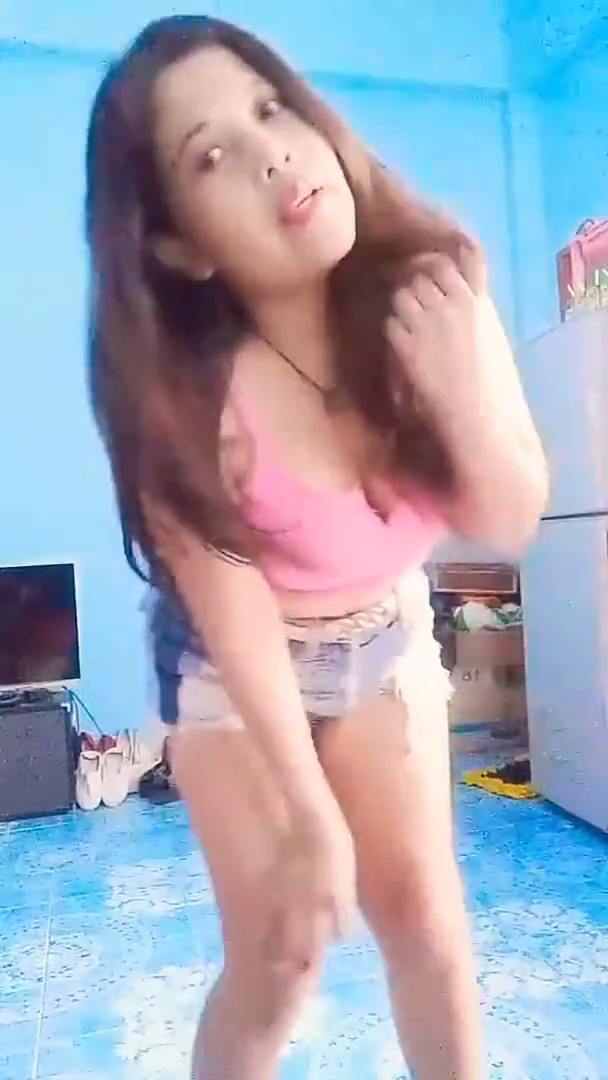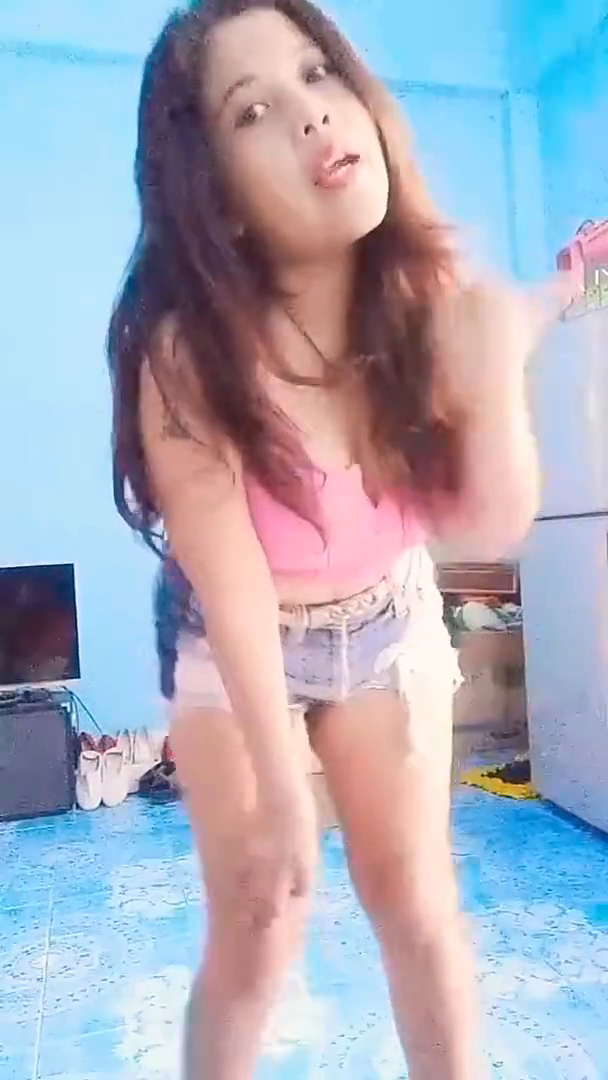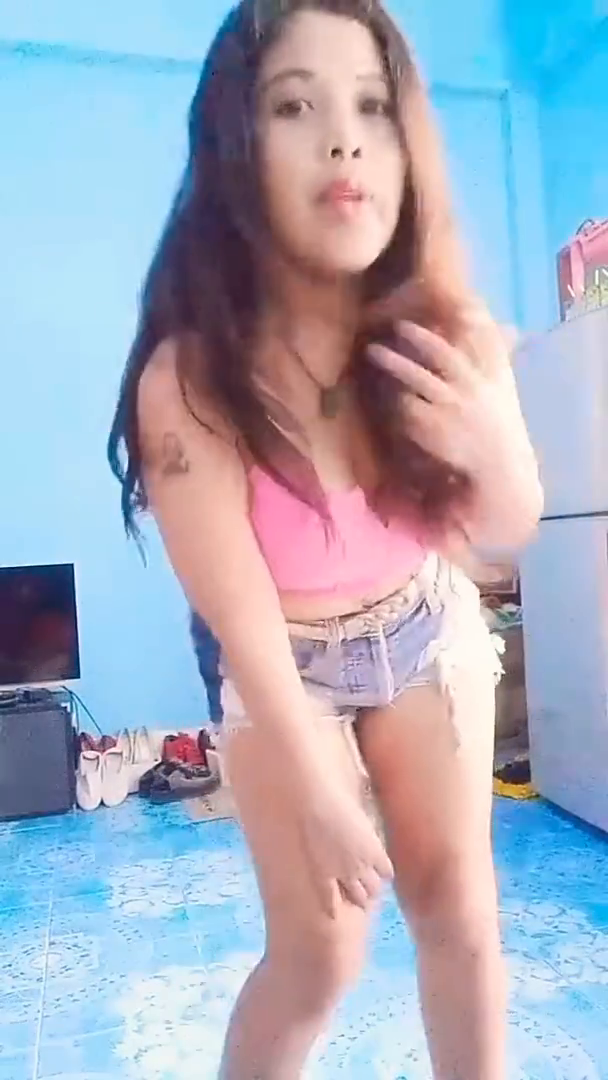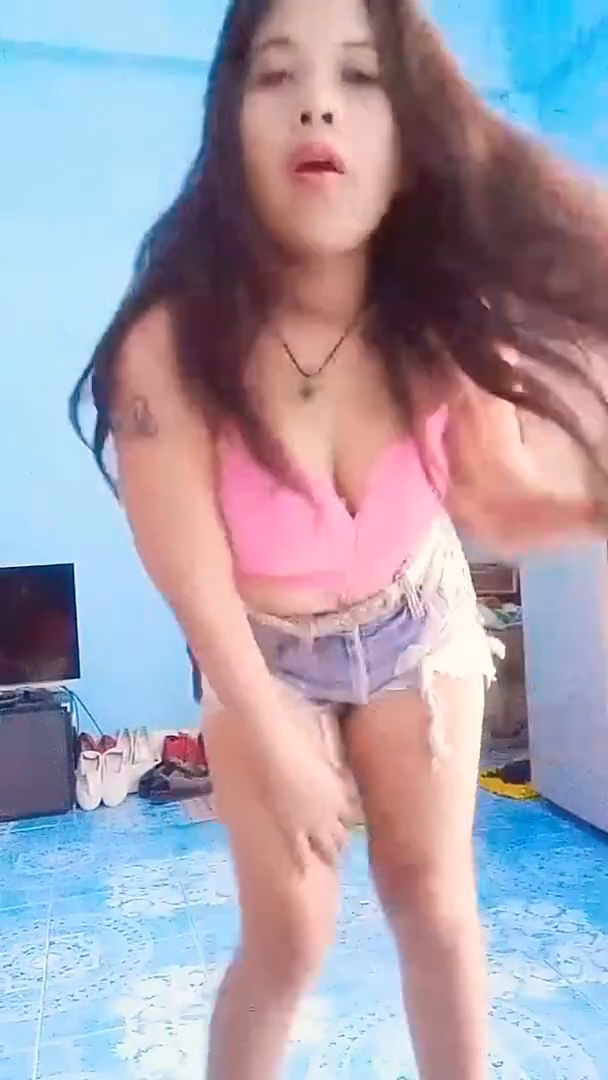
dt=0.7s
person 1, frame 1
left shoulder: (439, 301)
right shoulder: (181, 396)
left elbow: (511, 521)
right elbow: (239, 626)
left wrist: (472, 412)
right wrist: (311, 821)
left hip: (386, 643)
right hip: (231, 670)
left knee: (425, 915)
right knee: (279, 954)
person 1, frame 2
left shoulder: (439, 302)
right shoulder: (192, 353)
left elbow: (490, 528)
right elbow: (233, 591)
left wrist: (497, 389)
right wrist: (281, 793)
left hip: (390, 628)
right hip: (232, 651)
left knee: (416, 902)
right knee: (254, 934)
person 1, frame 3
left shoulder: (450, 328)
right shoulder: (187, 378)
left elbow: (506, 531)
right elbow: (243, 619)
left wrist: (492, 447)
right wrist: (320, 807)
left hip: (429, 633)
right hip: (286, 667)
left knee: (459, 907)
right knee: (322, 955)
person 1, frame 4
left shoulder: (449, 323)
right shoulder: (171, 346)
left elbow: (500, 509)
right elbow: (198, 586)
right wrist: (275, 759)
left hip: (415, 625)
right hip: (263, 654)
left knee: (435, 903)
right knee: (292, 932)
